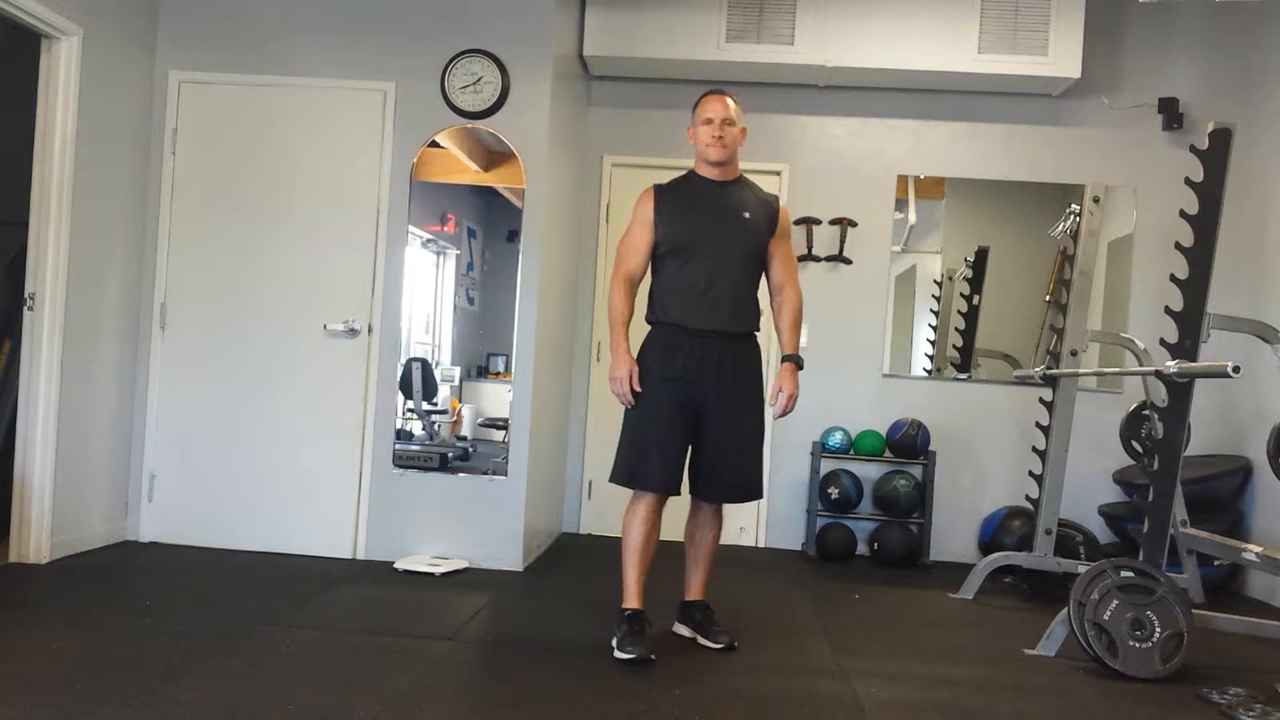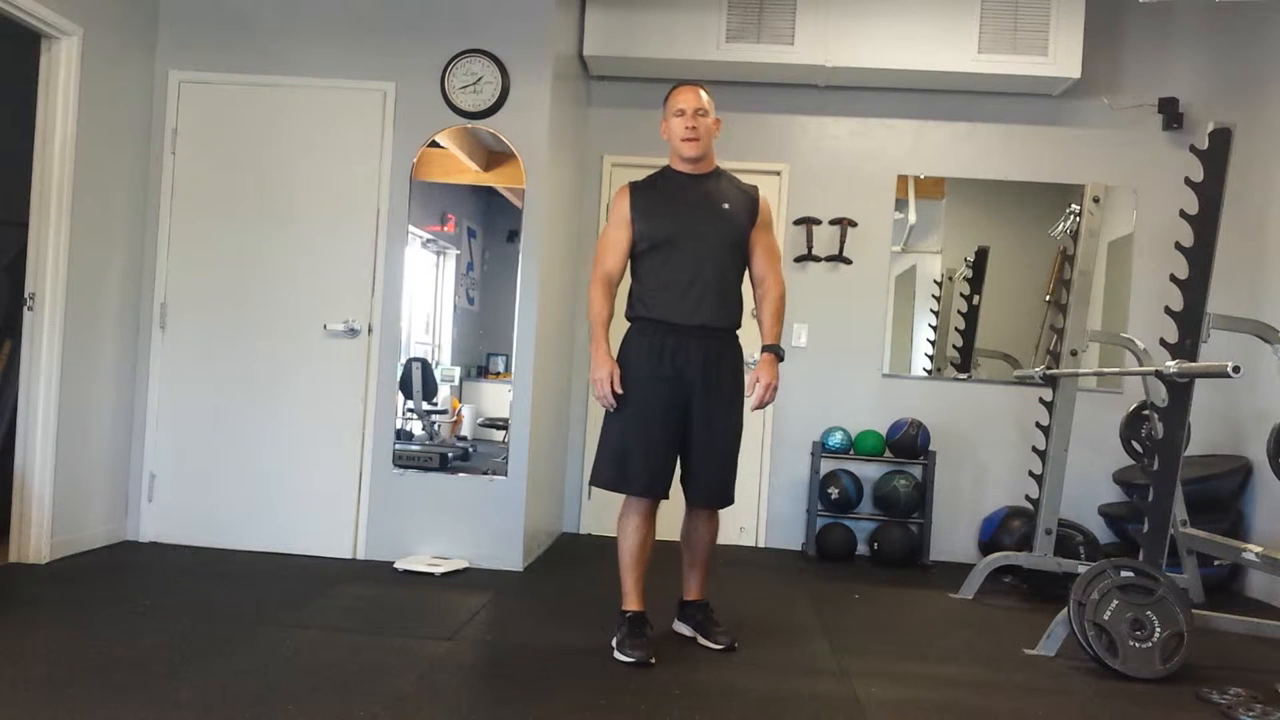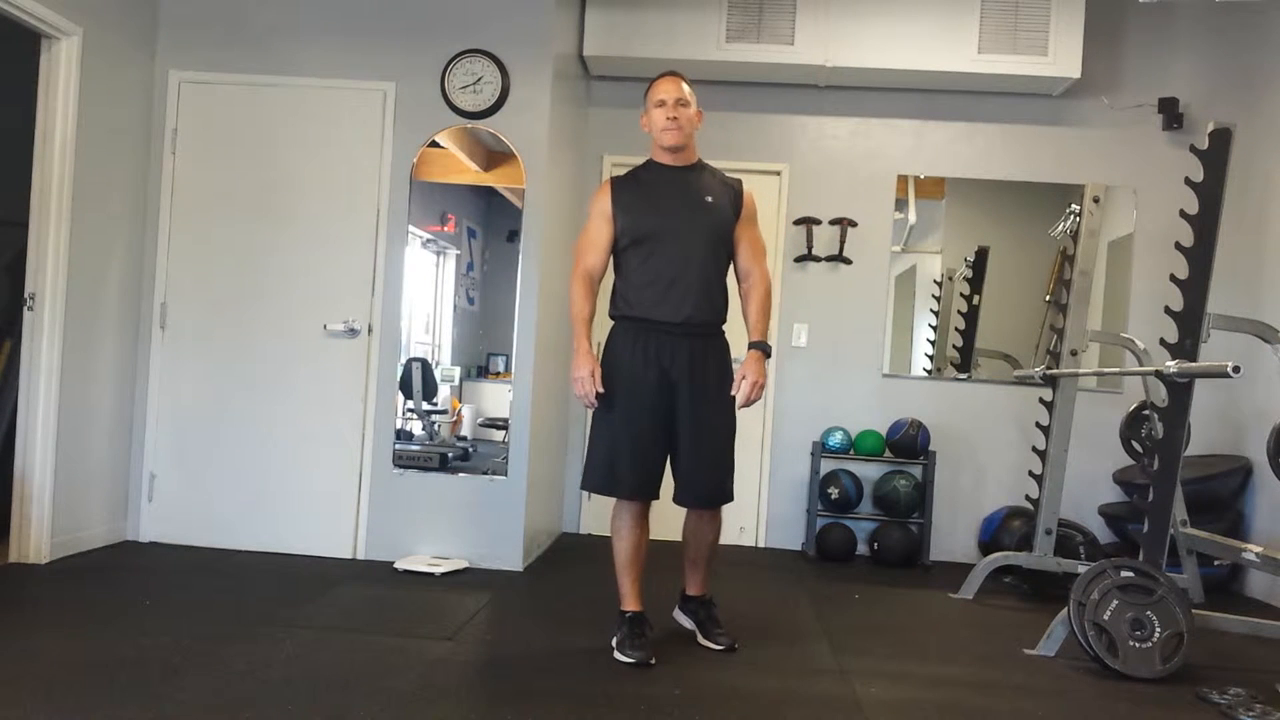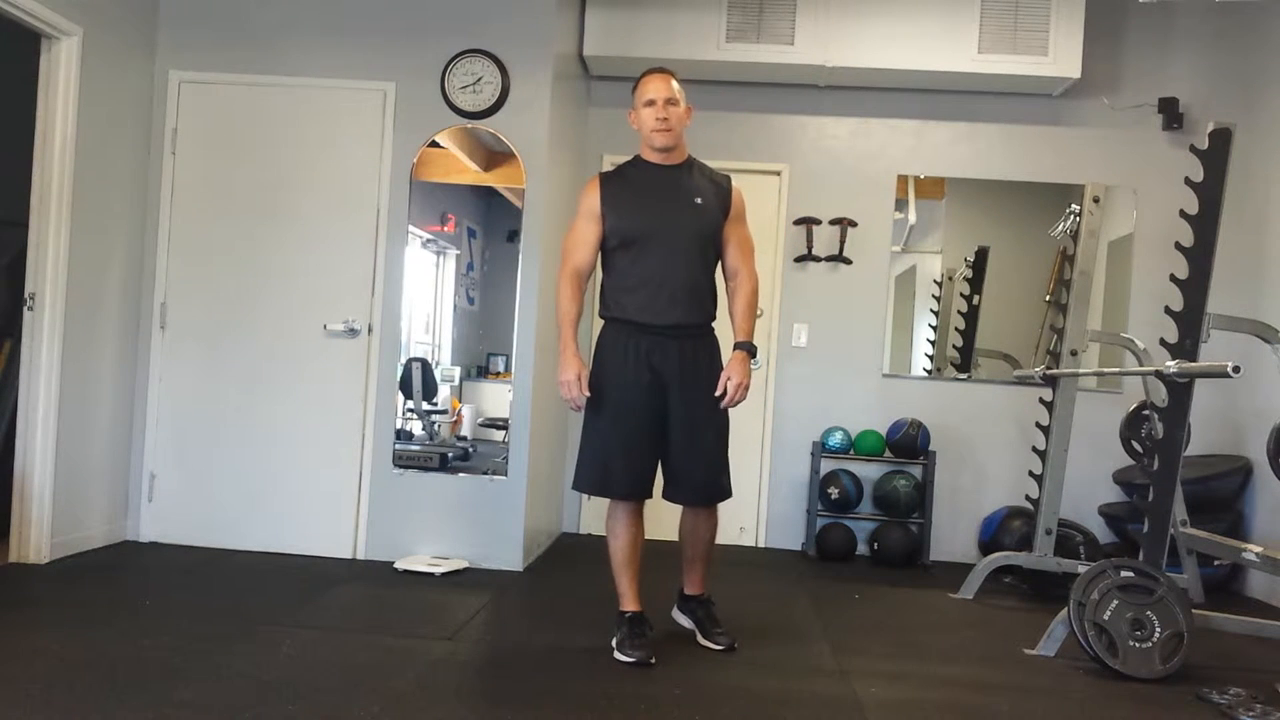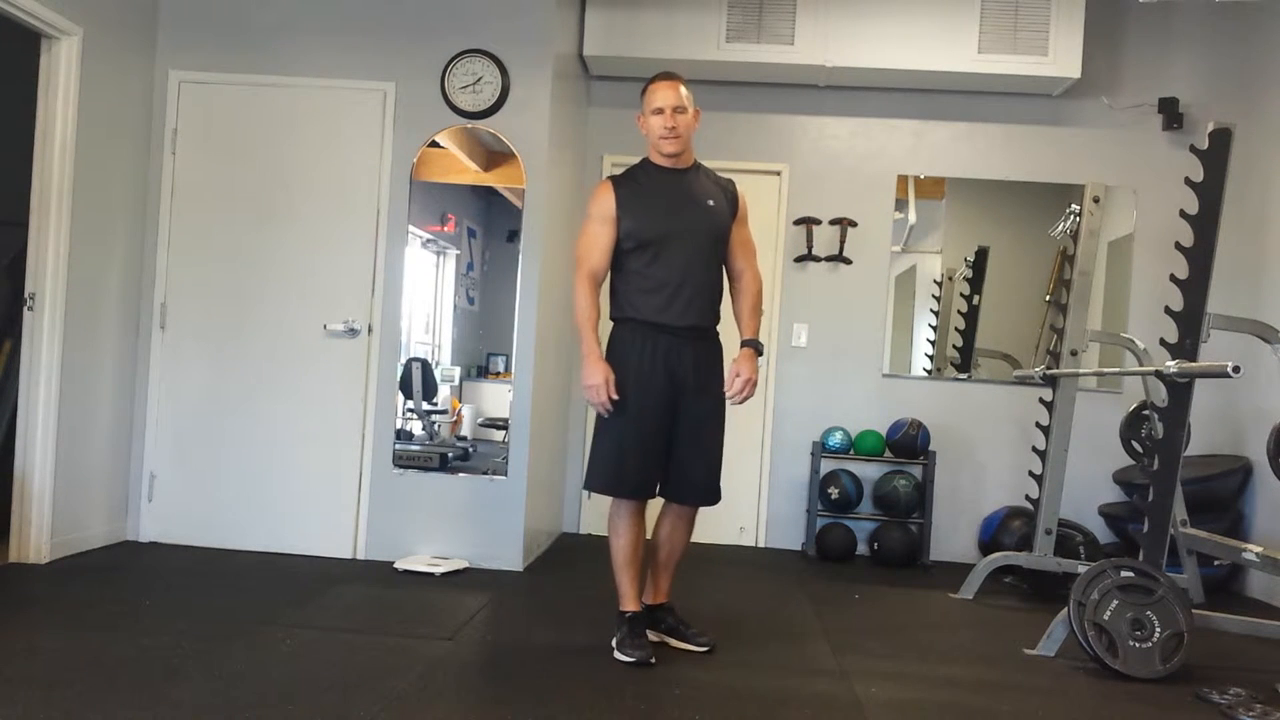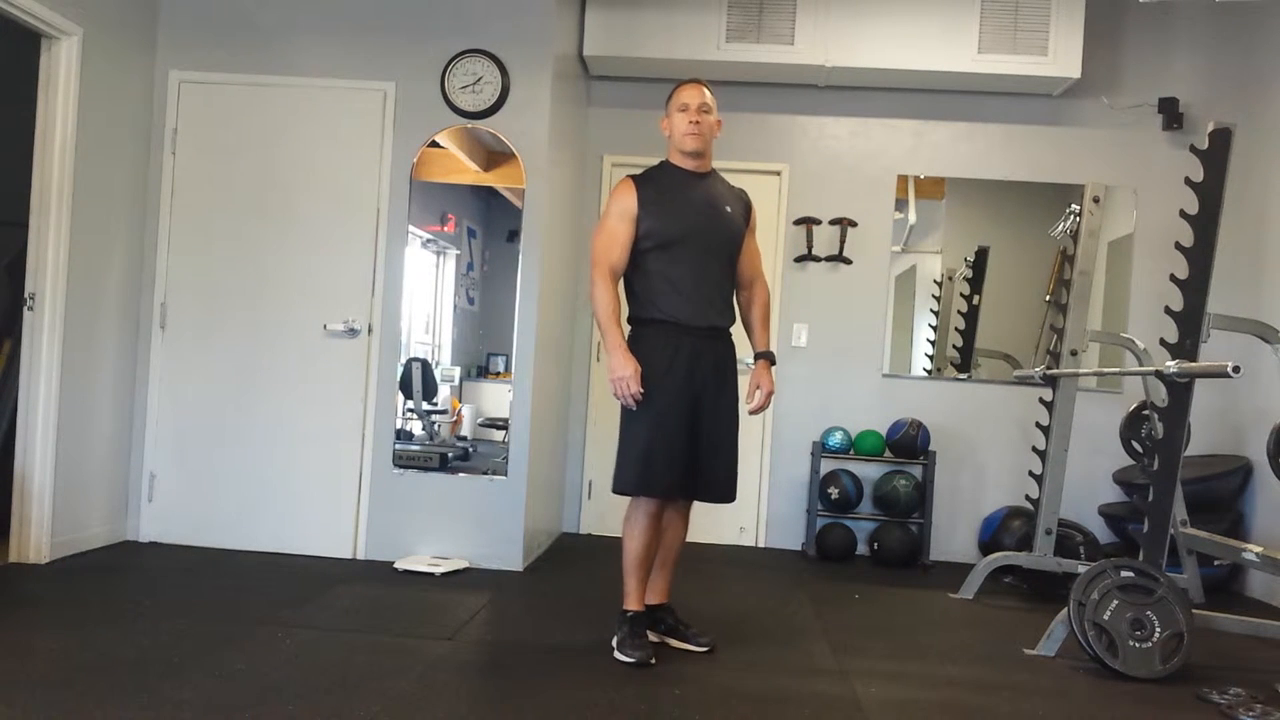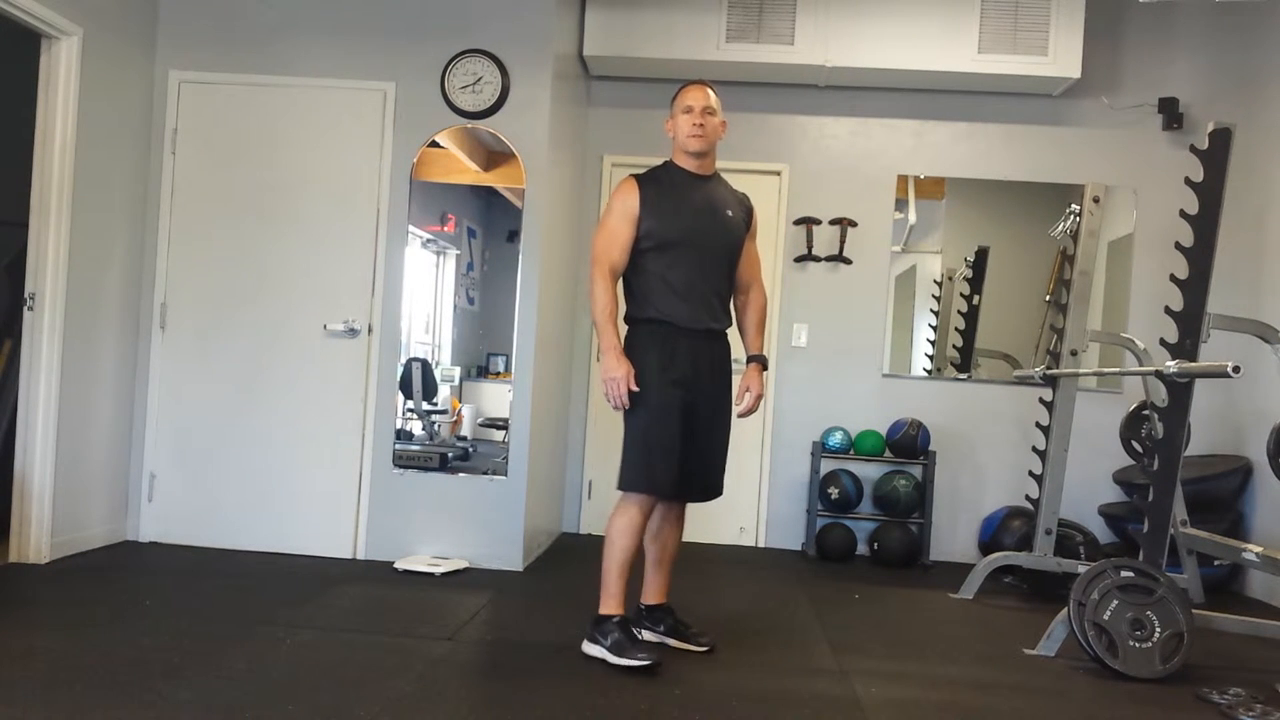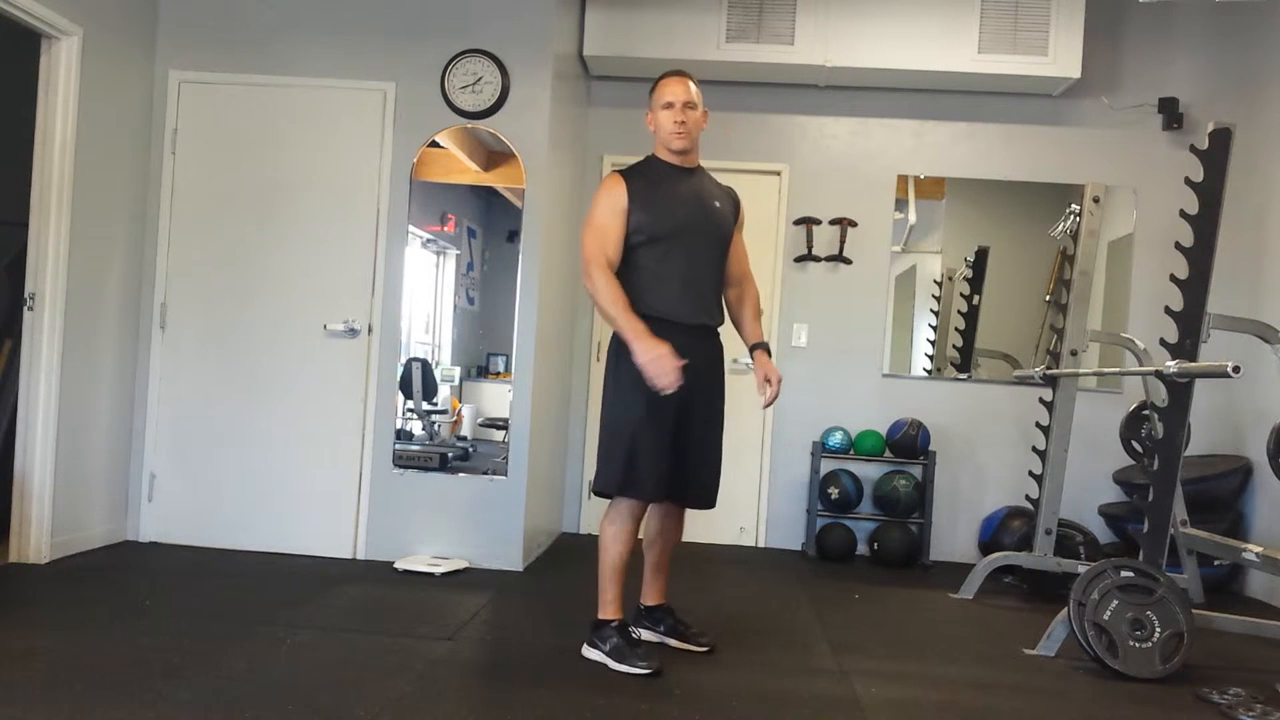
dt=0.5s
person 1, frame 1
left shoulder: (768, 210)
right shoulder: (659, 200)
left elbow: (785, 290)
right elbow: (625, 277)
left wrist: (790, 361)
right wrist: (620, 350)
left hip: (735, 360)
right hip: (668, 353)
left knee: (712, 493)
right knee: (650, 487)
left ankle: (694, 606)
right ankle: (632, 614)
person 1, frame 2
left shoulder: (747, 201)
right shoulder: (635, 196)
left elbow: (768, 281)
right elbow: (604, 276)
left wrist: (770, 352)
right wrist: (600, 350)
left hip: (718, 356)
right hip: (649, 351)
left knee: (708, 495)
right knee: (641, 491)
left ankle: (693, 605)
right ankle: (632, 615)
person 1, frame 3
left shoulder: (731, 194)
right shoulder: (617, 192)
left elbow: (754, 276)
right elbow: (586, 273)
left wrist: (757, 350)
right wrist: (582, 348)
left hip: (705, 352)
right hip: (635, 349)
left knee: (706, 493)
right knee: (631, 492)
left ankle: (695, 600)
right ankle: (631, 616)
person 1, frame 4
left shoulder: (721, 190)
right shoulder: (605, 189)
left elbow: (741, 275)
right elbow: (574, 271)
left wrist: (742, 350)
right wrist: (568, 351)
left hip: (697, 351)
right hip: (626, 350)
left knee: (703, 489)
right knee: (626, 492)
left ankle: (694, 598)
right ankle: (631, 616)
person 1, frame 5
left shoulder: (724, 195)
right shoulder: (616, 192)
left elbow: (745, 274)
right elbow: (588, 277)
left wrist: (749, 346)
right wrist: (592, 356)
left hip: (701, 354)
right hip: (638, 350)
left knee: (689, 493)
right knee: (630, 490)
left ankle: (659, 605)
right ankle: (630, 615)
person 1, frame 6
left shoulder: (737, 203)
right shoulder: (636, 192)
left elbow: (751, 285)
right elbow: (604, 273)
left wrist: (763, 358)
right wrist: (617, 350)
left hip: (715, 355)
right hip: (657, 350)
left knee: (683, 492)
right knee: (650, 490)
left ankle: (658, 608)
right ankle: (631, 614)
person 1, frame 7
left shoulder: (739, 207)
right shoulder: (638, 191)
left elbow: (750, 290)
right elbow: (604, 273)
left wrist: (755, 361)
right wrist: (611, 351)
left hip: (712, 356)
right hip: (654, 349)
left knee: (677, 490)
right knee: (643, 486)
left ankle: (654, 611)
right ankle: (607, 623)
person 1, frame 8
left shoulder: (725, 199)
right shoulder: (624, 186)
left elbow: (739, 282)
right elbow: (598, 270)
left wrist: (758, 347)
right wrist: (642, 341)
left hip: (703, 354)
right hip: (647, 353)
left knee: (676, 493)
right knee: (631, 492)
left ankle: (654, 611)
right ankle: (606, 627)
